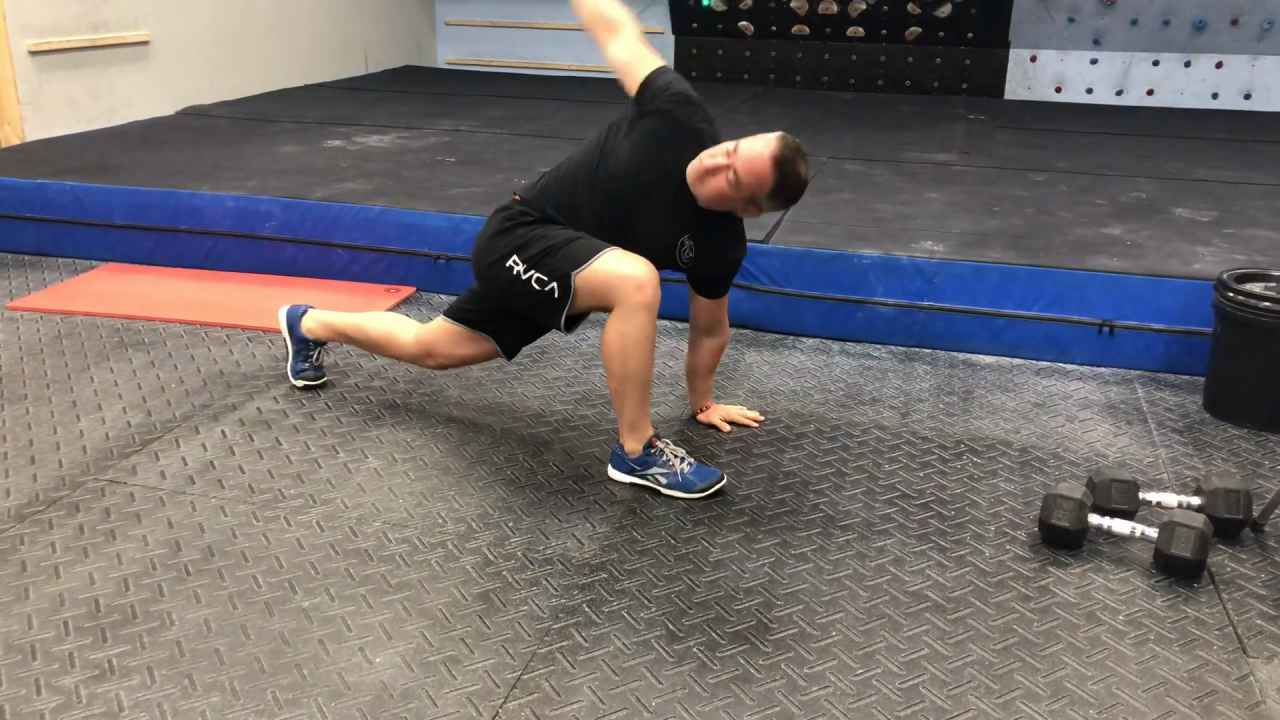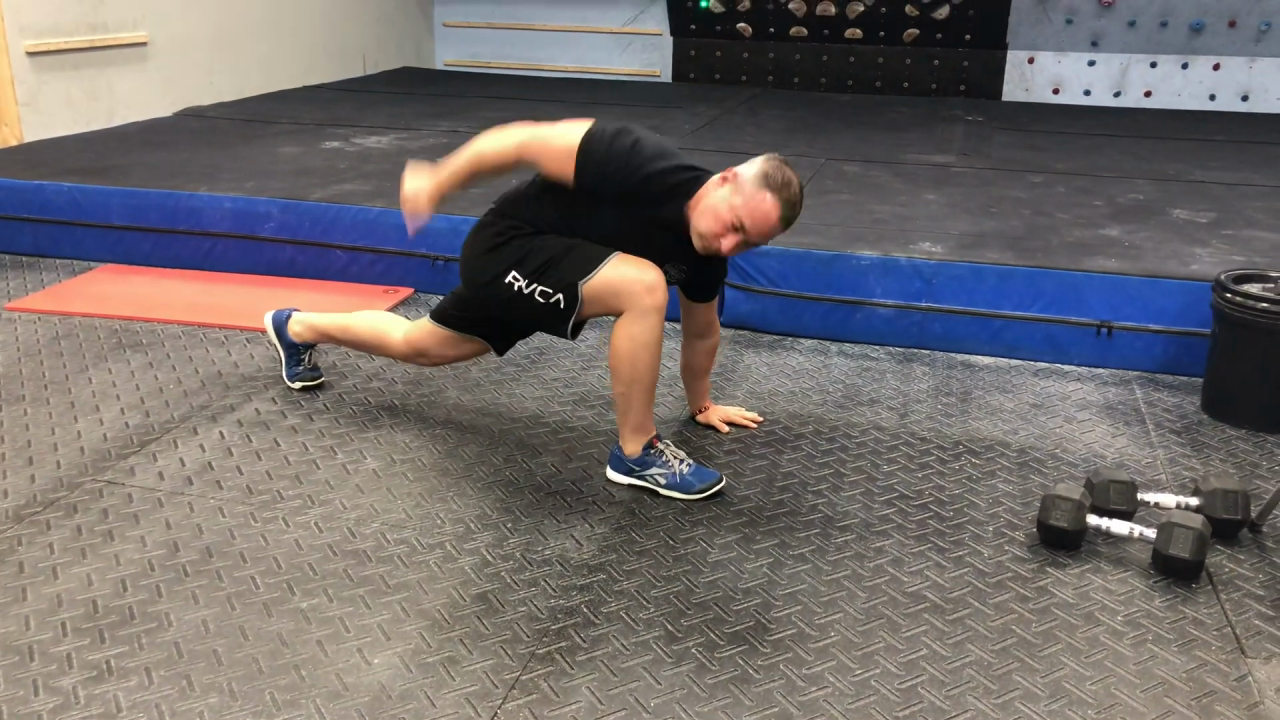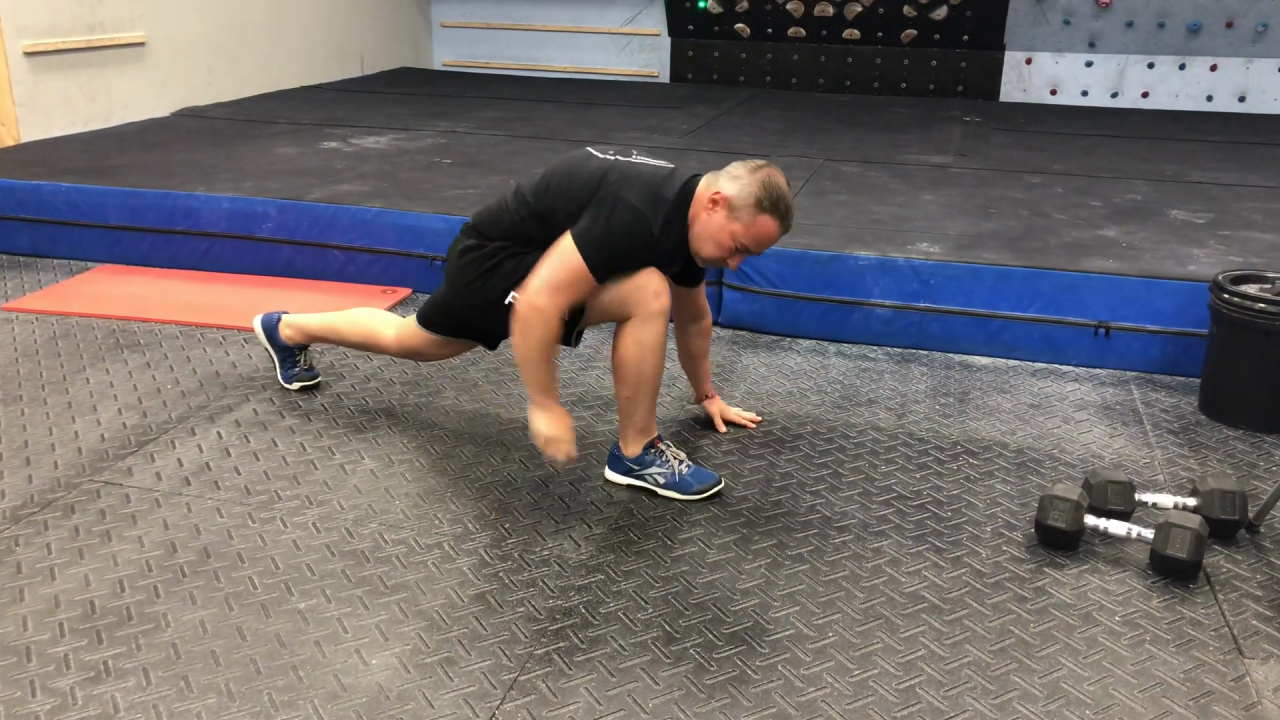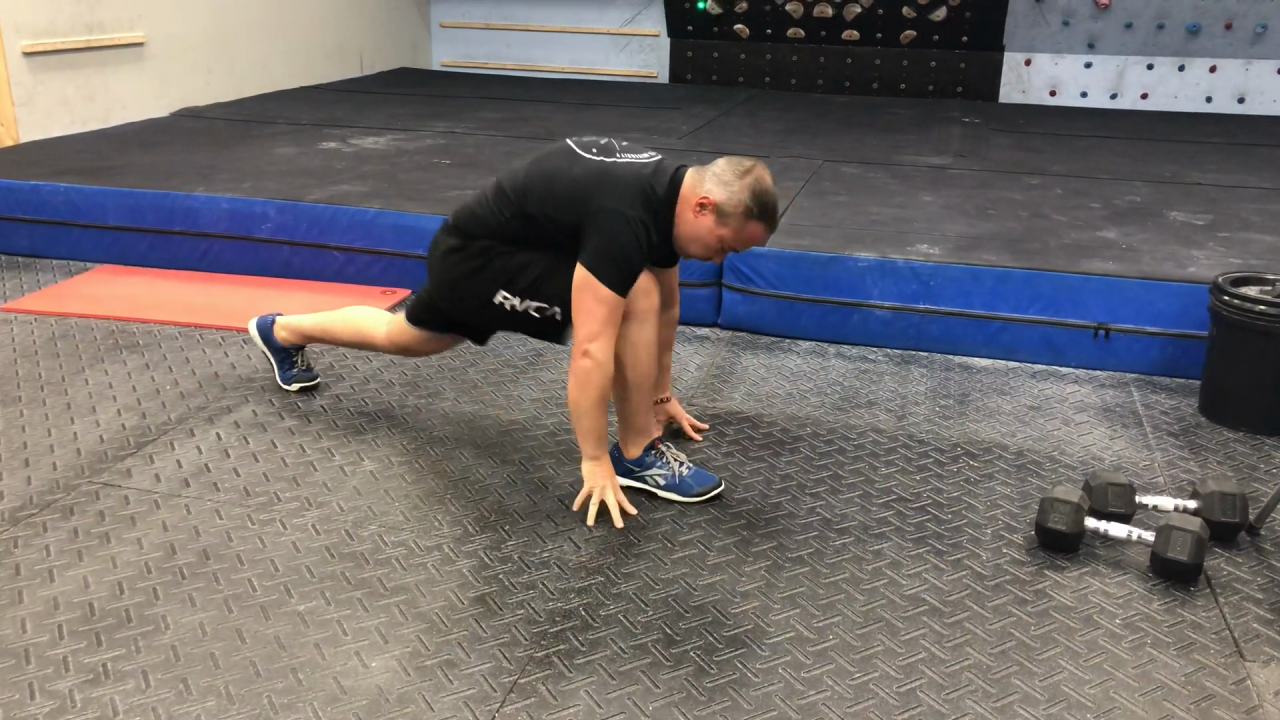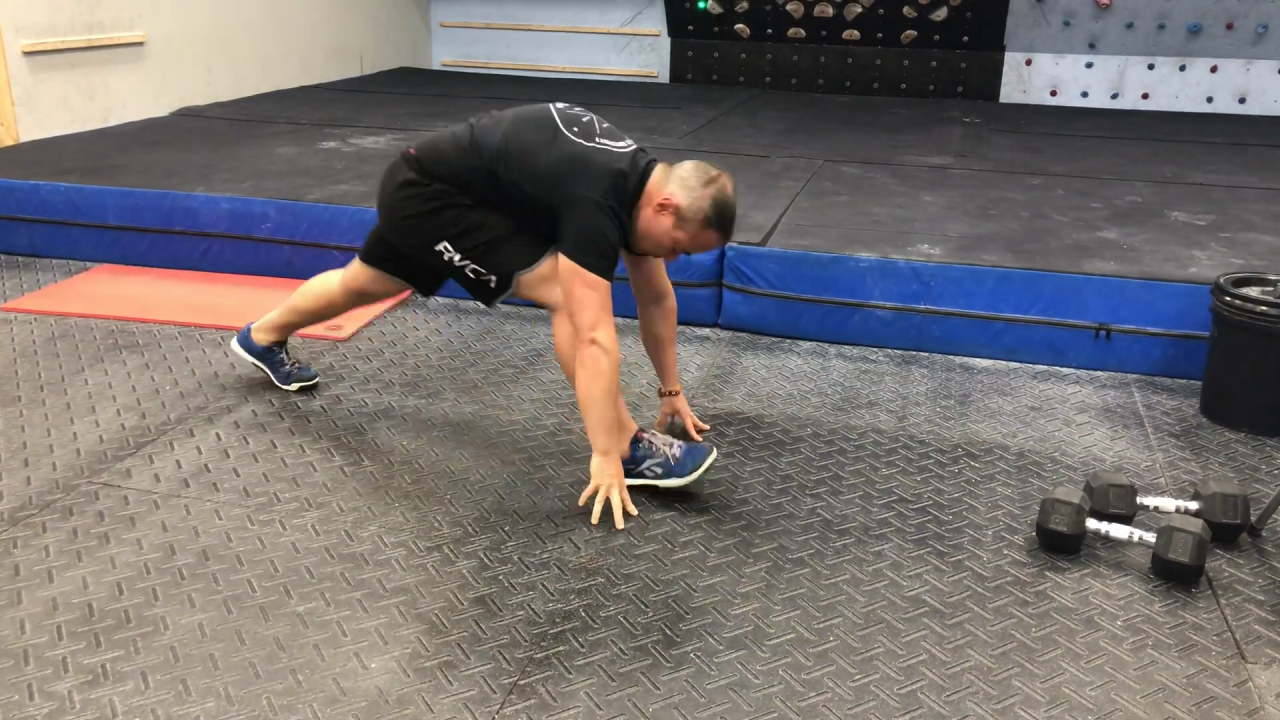
dt=0.3s
person 1, frame 1
left shoulder: (721, 245)
right shoulder: (679, 120)
left elbow: (709, 328)
left wrist: (702, 402)
left hip: (560, 266)
right hip: (516, 237)
left knee: (426, 349)
right knee: (636, 281)
left ankle: (309, 325)
right ankle: (637, 452)
person 1, frame 2
left shoulder: (708, 253)
right shoulder: (643, 165)
left elbow: (701, 332)
right elbow: (522, 140)
left wrist: (701, 403)
right wrist: (439, 180)
left hip: (530, 270)
right hip: (504, 247)
left knee: (417, 344)
right knee: (643, 287)
left ankle: (297, 328)
right ankle: (636, 452)
person 1, frame 3
left shoulder: (692, 228)
right shoulder: (637, 213)
left elbow: (693, 316)
right elbow: (539, 301)
left wrist: (705, 394)
right wrist: (546, 408)
left hip: (494, 278)
right hip: (490, 263)
left knee: (409, 340)
right knee: (646, 295)
left ankle: (287, 329)
right ankle: (635, 452)
person 1, frame 4
left shoulder: (668, 193)
right shoulder: (627, 214)
left elbow: (666, 303)
right elbow: (590, 347)
left wrist: (660, 395)
right wrist: (594, 460)
left hip: (469, 250)
right hip: (474, 257)
left knee: (404, 337)
right knee: (633, 299)
left ankle: (281, 331)
right ankle: (636, 455)
person 1, frame 5
left shoulder: (640, 182)
right shoulder: (598, 202)
left elbow: (655, 298)
right elbow: (594, 338)
left wrist: (671, 390)
right wrist: (604, 457)
left hip: (424, 185)
right hip: (427, 193)
left knee: (359, 283)
right knee: (566, 293)
left ankle: (262, 337)
right ankle: (627, 448)
